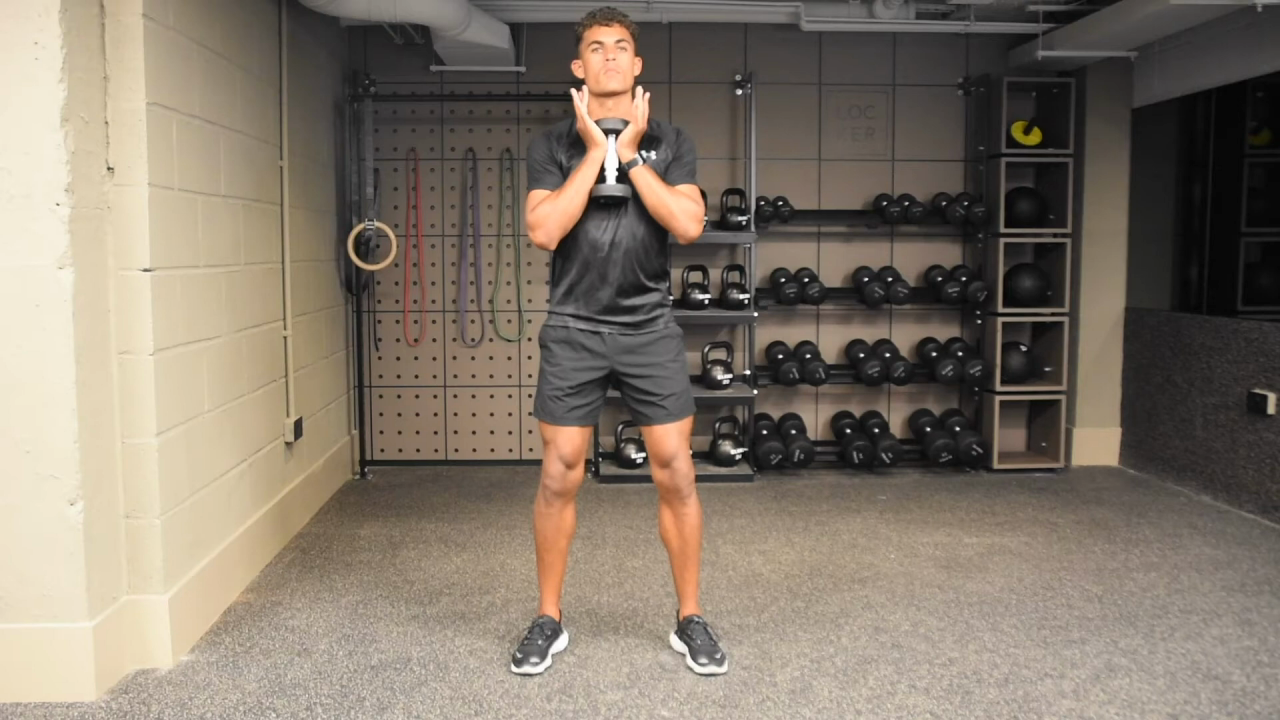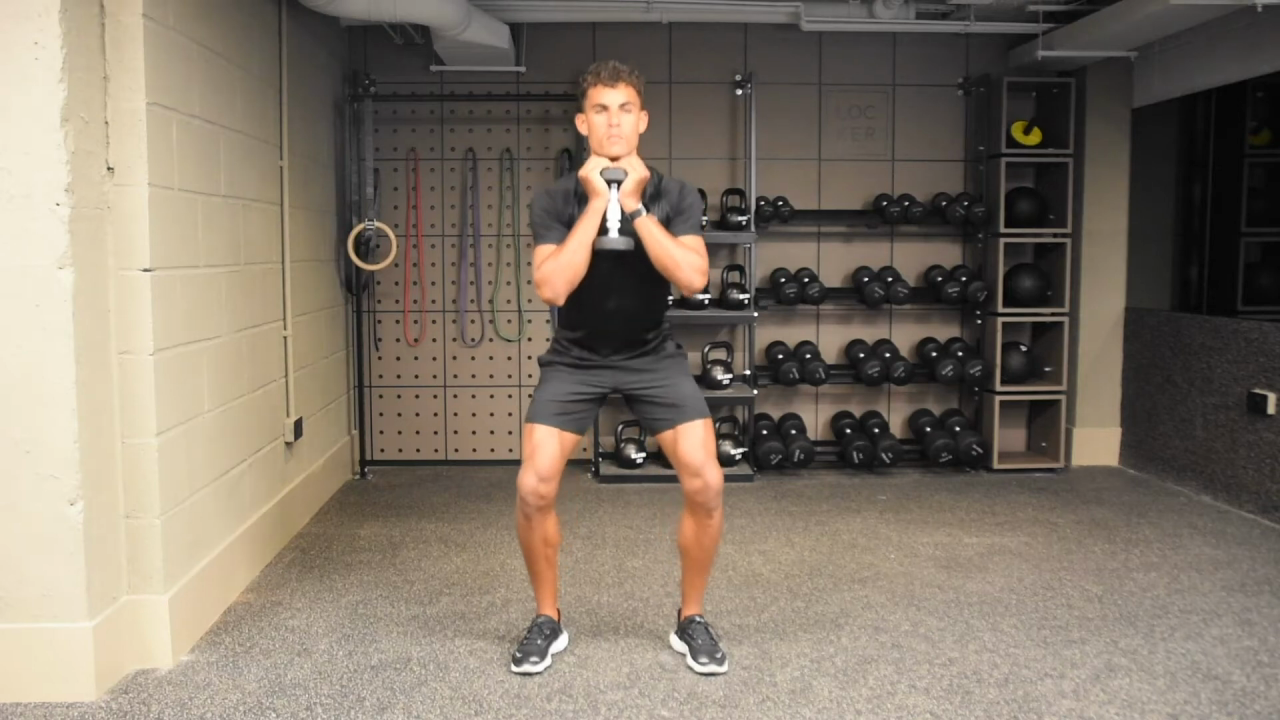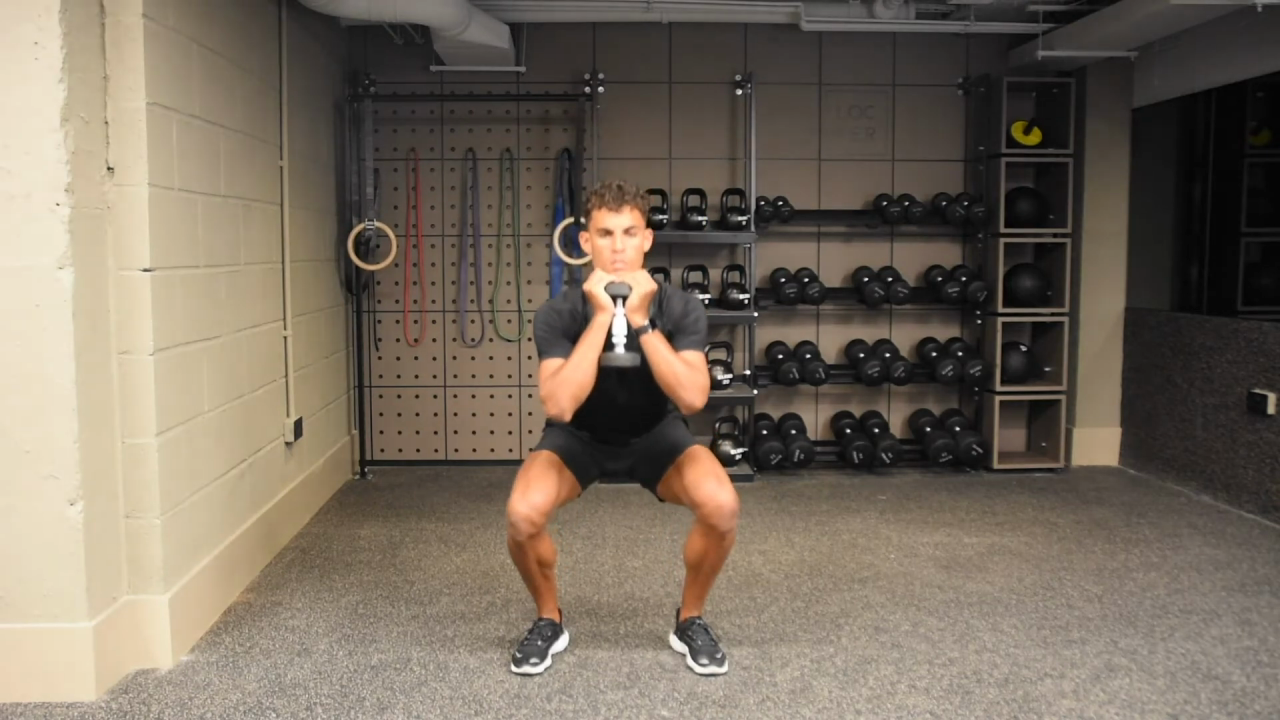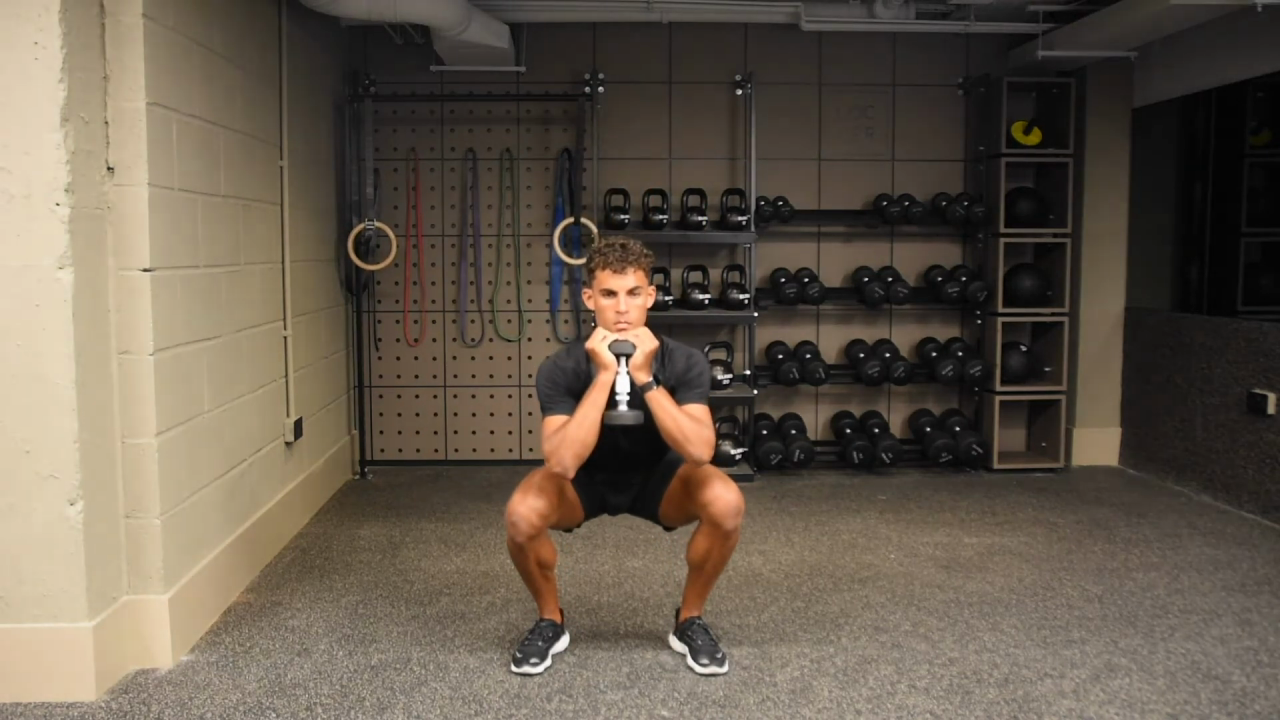
dt=1s
person 1, frame 1
left shoulder: (670, 141)
right shoulder: (553, 144)
left elbow: (689, 225)
right elbow: (543, 231)
left wrist: (629, 156)
right wrist: (595, 152)
left hip: (650, 330)
right hip: (574, 330)
left knee: (675, 474)
right knee: (560, 475)
left ankle: (690, 620)
right ankle: (548, 619)
person 1, frame 2
left shoulder: (676, 196)
right shoulder: (555, 201)
left elbow: (693, 278)
right elbow: (552, 288)
left wrist: (635, 207)
right wrist: (596, 204)
left hip: (653, 355)
right hip: (576, 357)
left knee: (704, 482)
right knee: (535, 486)
left ankle: (691, 620)
right ankle: (547, 620)
person 1, frame 3
left shoulder: (680, 308)
right shoulder: (559, 313)
left elbow: (693, 398)
right elbow: (559, 406)
left wrist: (641, 322)
right wrist: (601, 318)
left hip: (654, 433)
right hip: (579, 436)
left knee: (721, 505)
right knee: (523, 513)
left ankle: (690, 620)
right ankle: (548, 621)
person 1, frame 4
left shoulder: (684, 362)
right shoulder: (562, 369)
left elbow: (700, 452)
right elbow: (561, 464)
left wrist: (645, 378)
right wrist: (604, 375)
left hip: (656, 473)
right hip: (586, 477)
left knee: (726, 503)
right knee: (522, 514)
left ankle: (690, 620)
right ankle: (550, 621)
